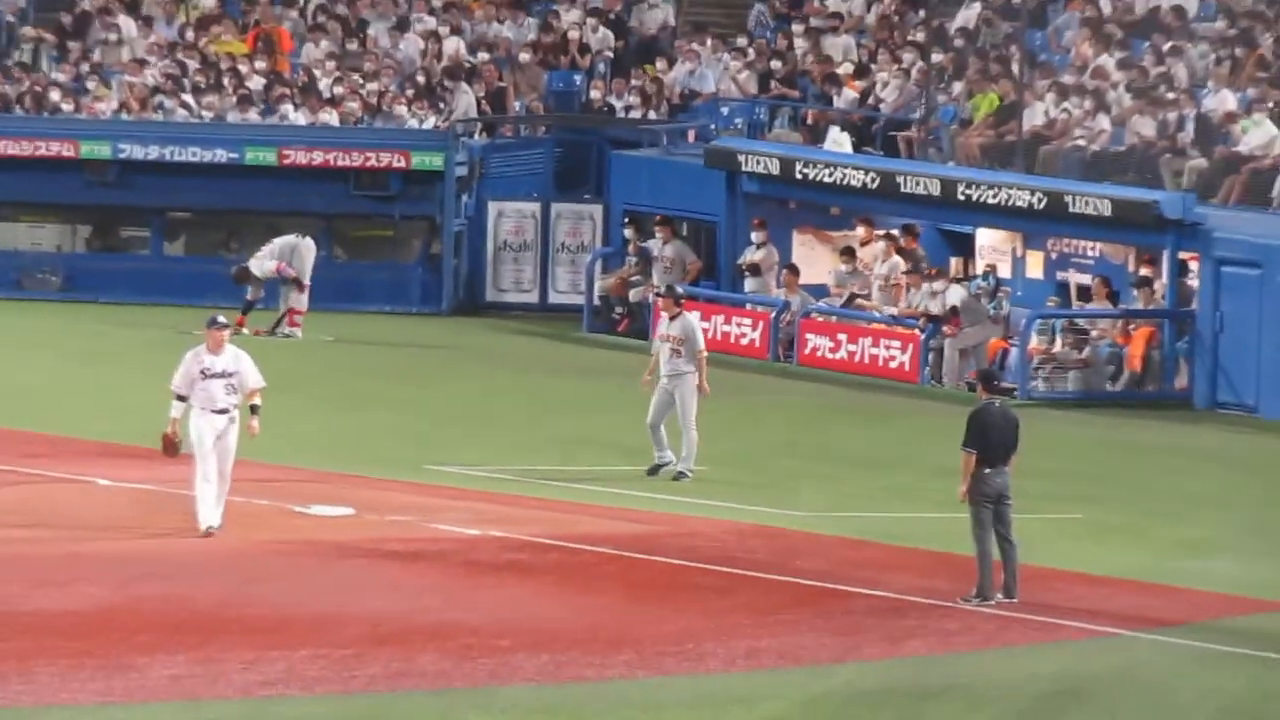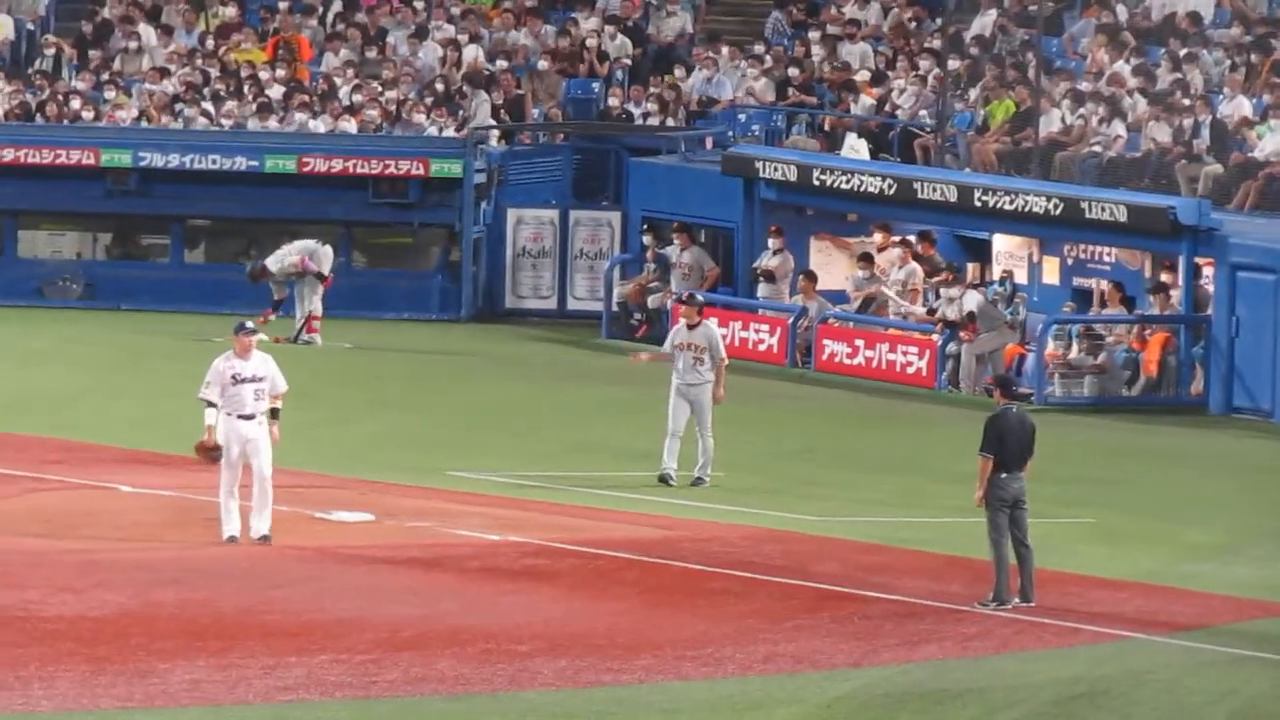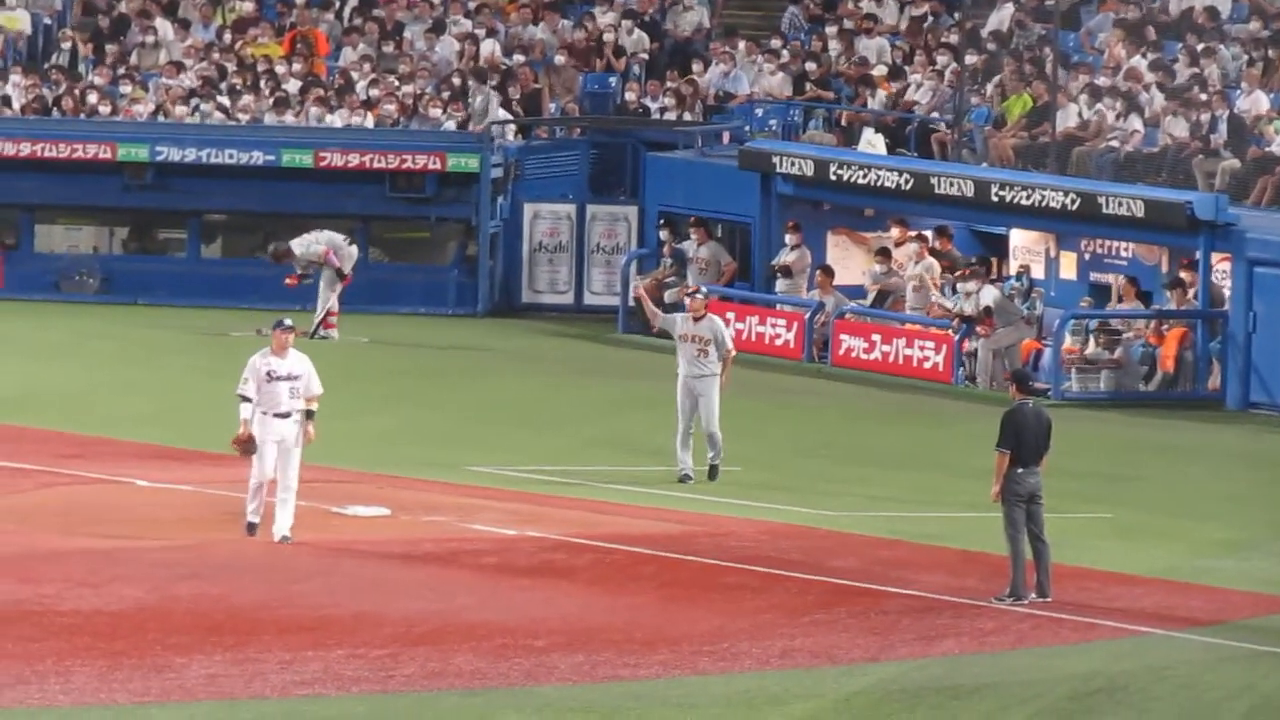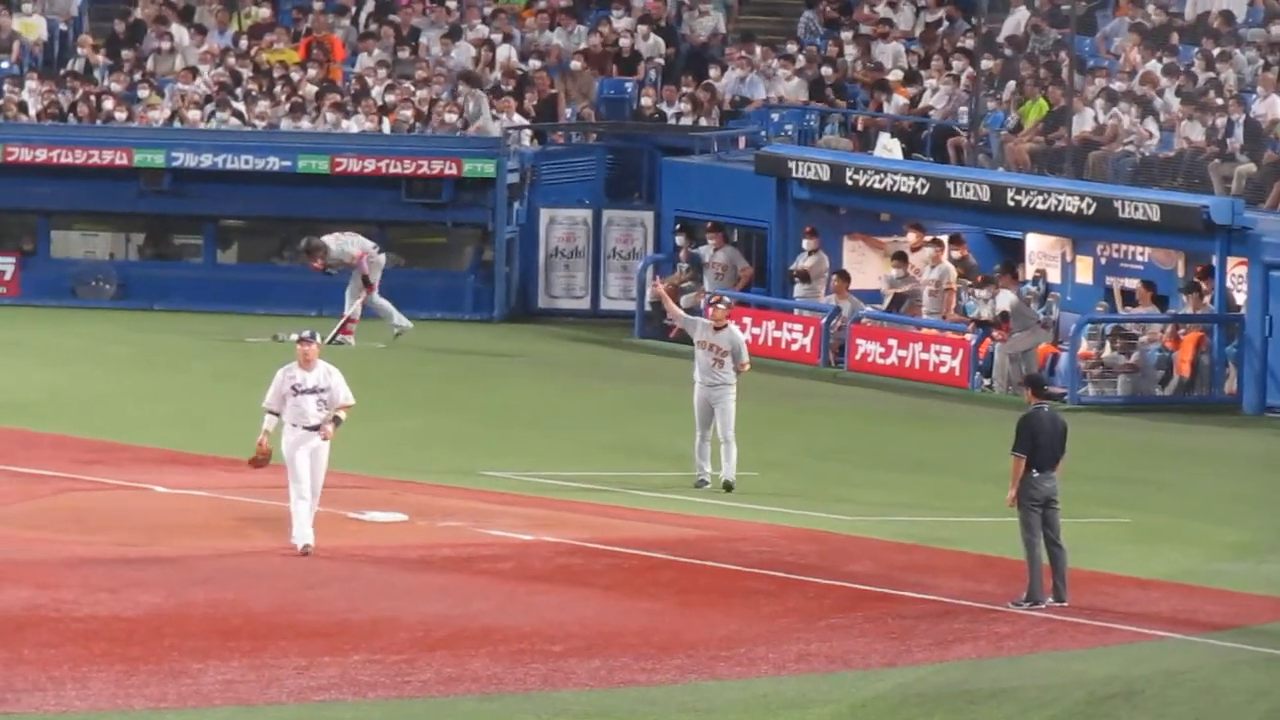
dt=0.4s
person 1, frame 1
left shoulder: (979, 414)
right shoulder: (1010, 415)
left elbow: (971, 453)
right elbow: (1012, 452)
left wrist: (964, 483)
left hip: (983, 478)
right hip: (1003, 478)
left knee: (983, 538)
right knee: (1006, 536)
left ankle: (984, 593)
right ankle: (1010, 591)
person 1, frame 2
left shoulder: (996, 419)
right shoulder: (1027, 420)
left elbow: (988, 457)
right elbow: (1028, 457)
left wrist: (980, 488)
left hip: (999, 483)
right hip: (1019, 483)
left knee: (1000, 542)
right knee: (1022, 540)
left ankle: (1002, 597)
right ankle: (1026, 595)
person 1, frame 3
left shoulder: (1012, 414)
right shoulder: (1043, 415)
left elbow: (1004, 453)
right elbow: (1044, 451)
left wrist: (997, 483)
left hip: (1015, 478)
right hip: (1035, 478)
left knee: (1016, 537)
right knee: (1038, 535)
left ankle: (1018, 592)
right ankle: (1043, 590)
person 1, frame 4
left shoulder: (1028, 419)
right shoulder: (1059, 420)
left elbow: (1020, 457)
right elbow: (1060, 456)
left wrist: (1013, 488)
left hip: (1031, 483)
right hip: (1051, 483)
left knee: (1032, 541)
right knee: (1054, 540)
left ankle: (1035, 596)
right ankle: (1059, 594)
person 2, frame 1
left shoulder: (239, 356)
right shoulder: (193, 357)
left elbow: (254, 389)
right elbow: (181, 391)
left wrist: (254, 416)
right wrist: (173, 422)
left hip: (229, 419)
right hip: (202, 418)
left knee: (223, 473)
right knee: (205, 471)
left ankle: (215, 517)
right ankle: (207, 522)
person 2, frame 2
left shoulder: (266, 361)
right shoulder: (221, 364)
left elbow: (277, 394)
right elbow: (211, 400)
left wrist: (274, 423)
right wrist: (209, 430)
left hip: (258, 424)
right hip: (230, 424)
left knee: (264, 474)
right knee: (230, 480)
left ankle: (260, 528)
right ankle: (231, 530)
person 2, frame 3
left shoulder: (302, 361)
right shoulder: (258, 361)
left elbow: (312, 396)
right elbow: (246, 395)
left wrist: (309, 423)
right wrist: (245, 424)
left hip: (293, 424)
right hip: (265, 423)
left knee: (289, 480)
right knee: (262, 474)
left ankle: (283, 530)
right ankle: (253, 515)
person 2, frame 4
left shoulder: (331, 373)
right shoulder: (285, 374)
left elbow: (343, 406)
right elbow: (273, 407)
left wrist: (333, 424)
right wrist: (265, 433)
left hip: (319, 436)
right hip: (294, 435)
left knee: (314, 490)
right knee: (300, 489)
left ankle: (303, 536)
right ankle: (303, 540)
person 3, frame 1
left shoulder: (689, 323)
right shoulder: (663, 321)
left elbow: (700, 353)
left wrist: (702, 381)
right wrist: (648, 373)
left hip: (685, 379)
right hip: (665, 379)
left knee: (687, 425)
right knee: (653, 422)
left ankle: (686, 468)
right ankle: (663, 457)
person 3, frame 2
left shoulder: (710, 331)
right shoulder: (677, 330)
left elbow: (721, 361)
right elbow: (667, 354)
left wrist: (719, 387)
right wrist: (647, 356)
left hip: (701, 387)
right hip: (679, 386)
left knee: (704, 433)
right knee: (674, 431)
left ankle: (703, 475)
person 3, frame 3
left shoulder: (715, 324)
right shoulder: (679, 320)
left elbow: (728, 352)
left wrist: (722, 376)
left hip: (708, 381)
right hip: (685, 380)
left knee: (710, 428)
right knee: (684, 428)
left ankle: (715, 460)
right ankle: (686, 470)
person 3, frame 4
left shoulder: (734, 335)
right shoulder: (699, 326)
left elbow: (744, 366)
left wrist: (726, 374)
left hip: (724, 390)
right hip: (702, 389)
left knee: (726, 435)
right knee: (702, 435)
right ankle: (703, 476)
